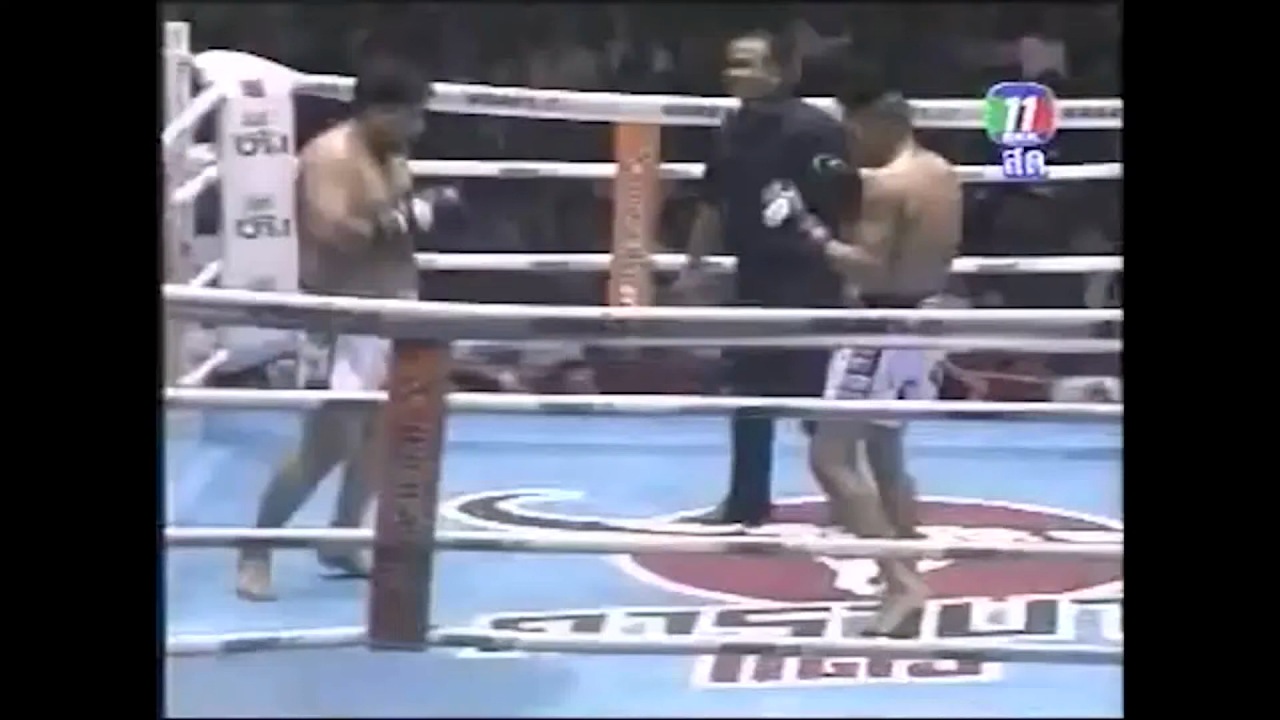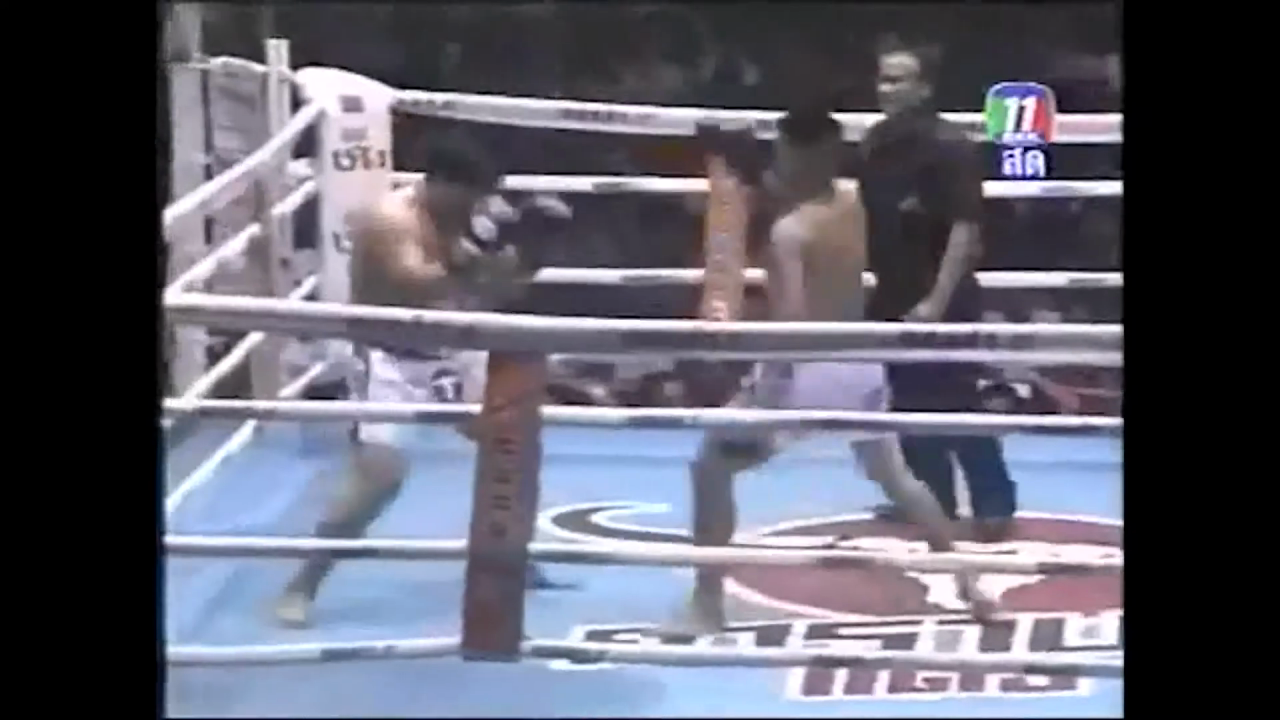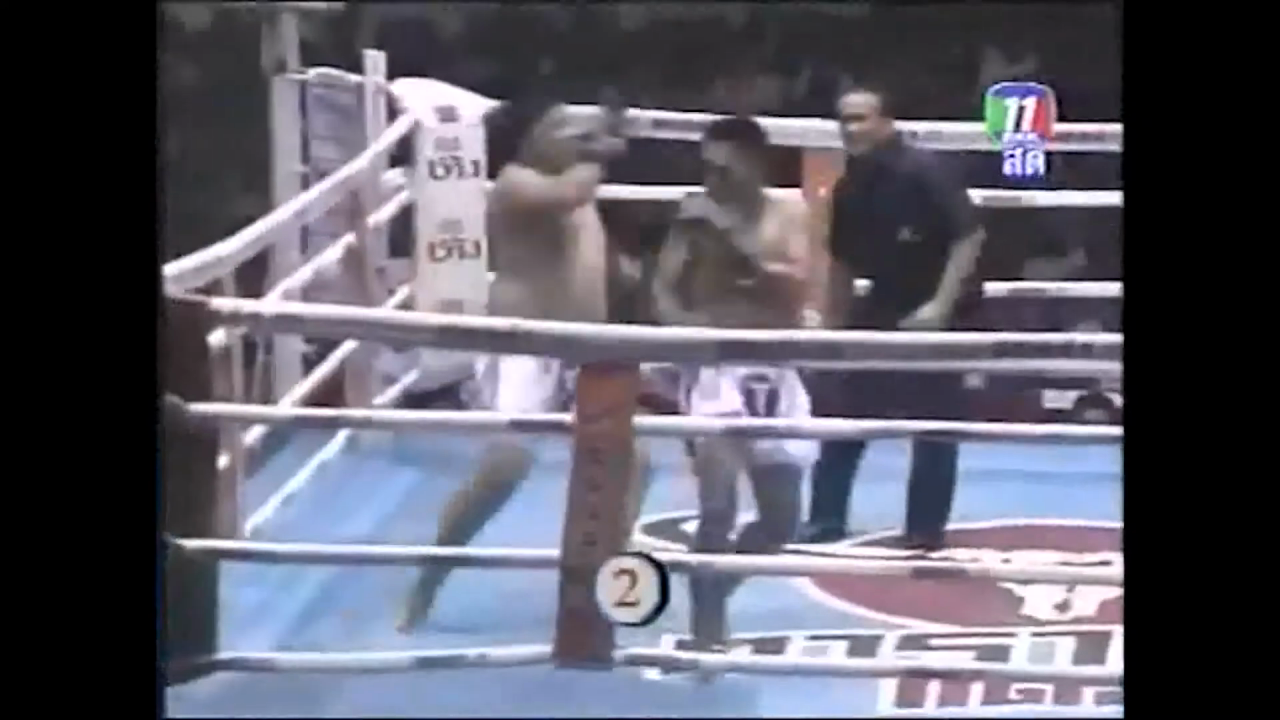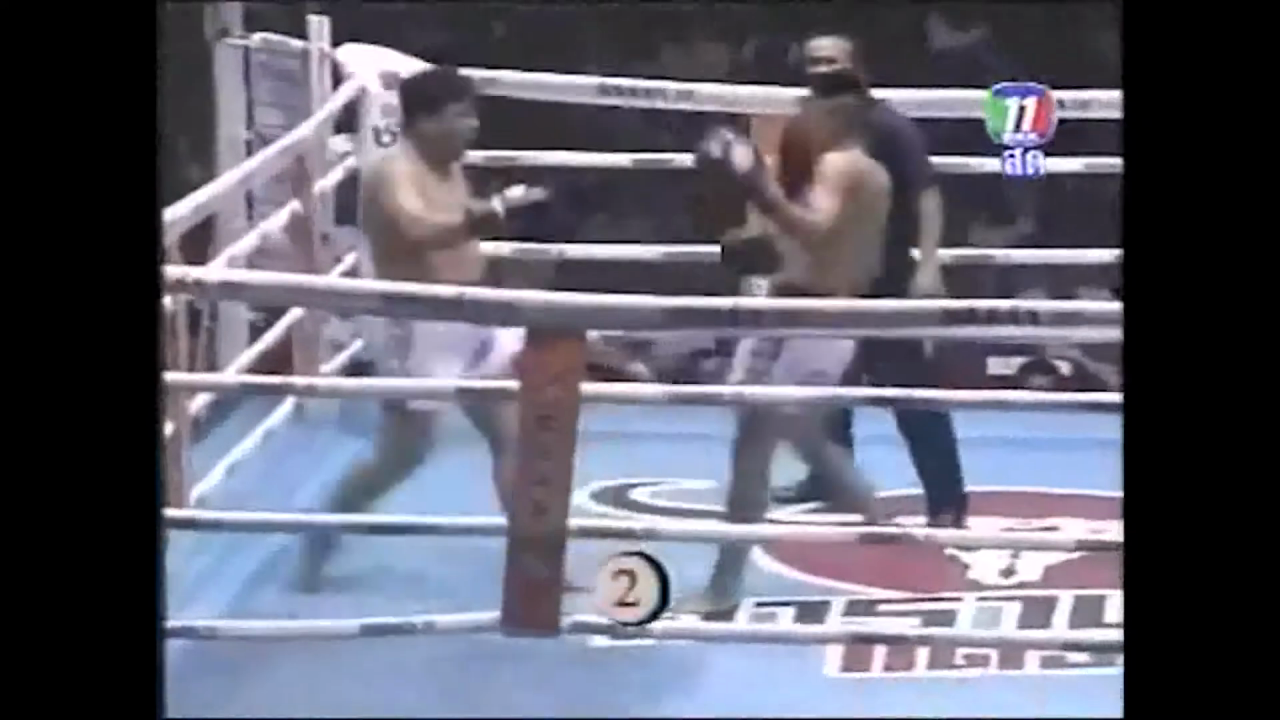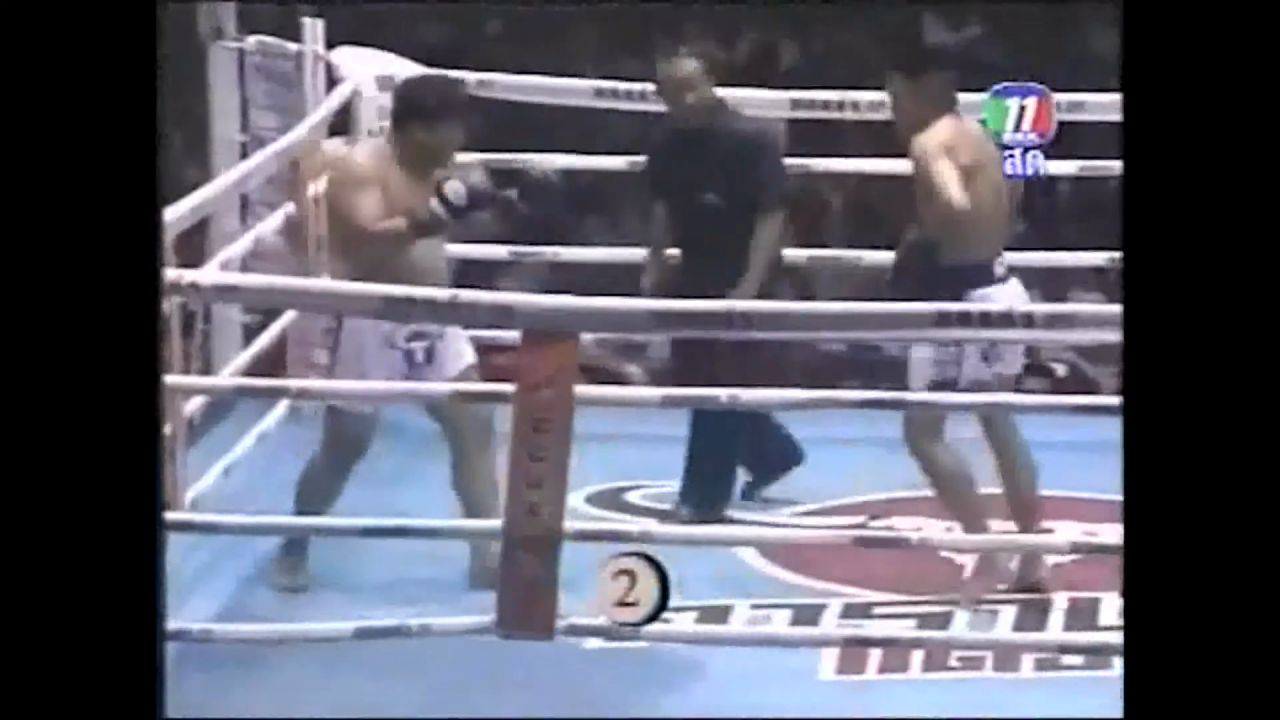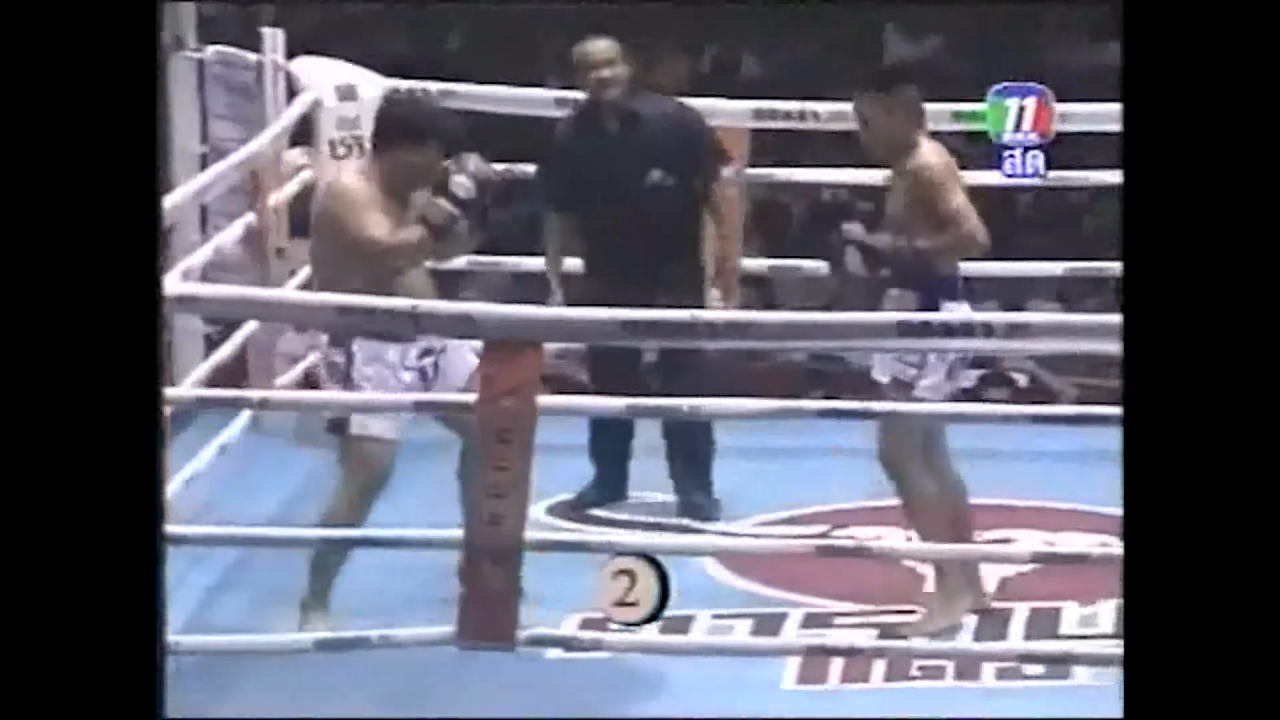
dt=0.7s
person 1, frame 1
left shoulder: (885, 183)
right shoulder: (943, 172)
left elbow: (870, 271)
left knee: (830, 458)
right knee: (886, 457)
left ankle: (901, 581)
right ankle: (905, 578)
person 1, frame 2
left shoulder: (789, 232)
right shoulder: (845, 199)
left elbow: (790, 320)
right elbow: (775, 191)
left wrist: (754, 407)
left hip: (799, 369)
right hip: (854, 361)
left knee: (711, 470)
right knee: (896, 480)
left ankle: (706, 607)
right ankle: (970, 587)
person 1, frame 3
left shoulder: (787, 212)
right shoulder: (694, 215)
left elbow: (796, 288)
right elbow: (662, 302)
left wrist: (738, 255)
left hip: (773, 375)
right hip: (713, 370)
left knee: (781, 521)
right knee: (719, 511)
left ankle: (711, 601)
right ankle: (706, 626)
person 1, frame 4
left shoulder: (838, 166)
right shoulder: (876, 177)
left elbow: (817, 227)
left wrist: (756, 183)
left knee: (751, 449)
right knee: (810, 439)
left ankle: (724, 587)
person 1, frame 5
left shoulder: (930, 142)
right shoulder: (974, 134)
left elbow: (955, 208)
right elbow: (999, 206)
left wrist: (921, 244)
left hip: (965, 295)
right hip: (997, 287)
left knee: (923, 432)
right knee: (1000, 426)
left ankle: (987, 553)
right ankle: (1032, 560)
person 1, frame 6
left shoulder: (928, 164)
right shoulder: (905, 165)
left elbow: (973, 236)
left wrist: (894, 246)
right wrist: (866, 230)
left hip: (931, 312)
right hip: (914, 310)
left knee: (899, 454)
right knee: (928, 453)
left ankle: (950, 592)
right ankle: (967, 582)
person 2, frame 1
left shoulder: (389, 156)
right shoulder: (330, 157)
right elbow: (332, 234)
left wrist: (426, 215)
right wrist: (408, 219)
left knee: (382, 432)
right knee: (326, 446)
left ankle: (341, 540)
right ankle: (255, 552)
person 2, frame 2
left shoulder: (469, 219)
right shoulder: (387, 219)
left elbow: (508, 288)
right elbow: (418, 287)
left wrist: (532, 235)
right wrist: (479, 246)
left hip: (457, 354)
right hip: (394, 364)
right knee: (377, 481)
right ankle: (302, 585)
person 2, frame 3
left shoulder: (573, 201)
right shoulder: (518, 186)
right elbow: (572, 193)
right wrist: (597, 154)
right hip: (528, 355)
left knee: (631, 464)
right knee: (500, 472)
right ankle: (425, 589)
person 2, frame 4
left shoulder: (451, 169)
right shoulder: (390, 172)
right elbow: (419, 234)
right wrist: (498, 208)
left hip: (475, 322)
right hip: (426, 328)
left knee: (513, 435)
right knee: (401, 454)
right ankle: (321, 540)
person 2, frame 5
left shoulder: (437, 166)
right shoulder: (359, 164)
left elbow: (470, 216)
right elbow: (369, 240)
left wrist: (505, 200)
right wrist: (442, 210)
left hip: (431, 323)
right hip: (367, 325)
left knee: (475, 426)
right knee: (343, 447)
left ankle: (489, 555)
right ankle: (293, 547)
person 2, frame 6
left shoulder: (400, 188)
right shoulder: (346, 189)
left elbow: (445, 249)
right elbow: (390, 254)
left wrist: (471, 212)
right wrist: (445, 209)
left hip: (429, 338)
right hip: (369, 348)
right knee: (366, 477)
right ankle: (315, 602)
person 3, frame 1
left shoulder: (815, 128)
right shoulder: (733, 129)
left elbow: (849, 205)
right elbow: (714, 203)
right wrist: (694, 265)
left hip: (808, 279)
right hip: (755, 276)
left knee: (818, 390)
right knee: (750, 389)
right ankle: (747, 500)
person 3, frame 2
left shoulder: (948, 145)
right shoulder: (877, 140)
left elbow: (966, 227)
left wrist: (939, 300)
left hip: (939, 296)
right hip: (893, 289)
left knee: (952, 399)
right knee: (906, 398)
left ankle: (994, 505)
right ankle: (932, 495)
person 3, frame 3
left shoulder: (923, 171)
right shoulder: (849, 188)
left elbow: (970, 236)
right elbow: (842, 262)
left wrist: (942, 304)
right wrist: (832, 325)
left hip: (935, 310)
right hip: (885, 309)
left knee: (931, 416)
right knee: (841, 405)
left ankle: (926, 524)
right ankle: (827, 515)
person 3, frame 4
left shoulder: (887, 127)
left elbow: (926, 192)
left wrist: (928, 266)
left hip: (883, 276)
left knee: (910, 390)
left ankle: (948, 500)
right ankle: (830, 476)
person 3, frame 5
left shoulder: (750, 138)
right shoulder: (669, 143)
left elbow: (771, 216)
left wrist: (750, 288)
right wrist: (654, 267)
left hip: (738, 278)
right hip: (697, 273)
left knee: (715, 383)
right knee: (694, 376)
left ankle: (705, 494)
right ankle: (773, 450)
person 3, frame 6
left shoulder: (674, 120)
right shoulder: (569, 138)
left elbow: (712, 185)
right elbow: (560, 215)
left wrist: (727, 253)
right wrist: (555, 281)
left hip: (676, 271)
right hip: (609, 275)
left knee: (683, 377)
right knee: (609, 379)
left ankle: (695, 485)
right ankle: (609, 479)
